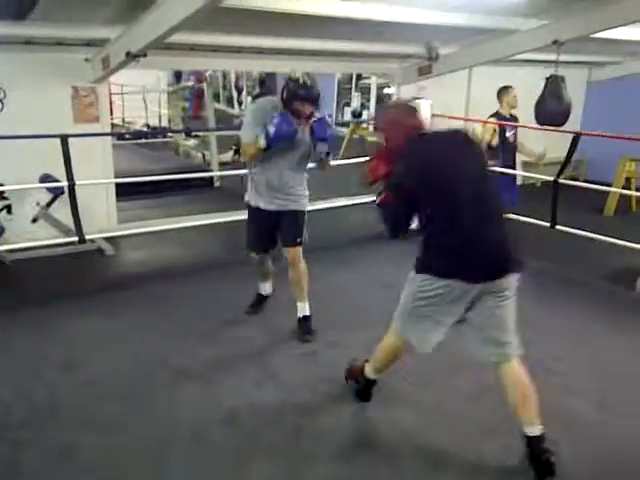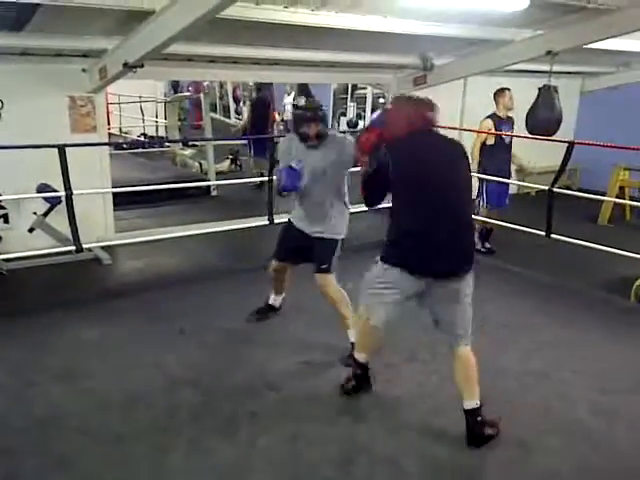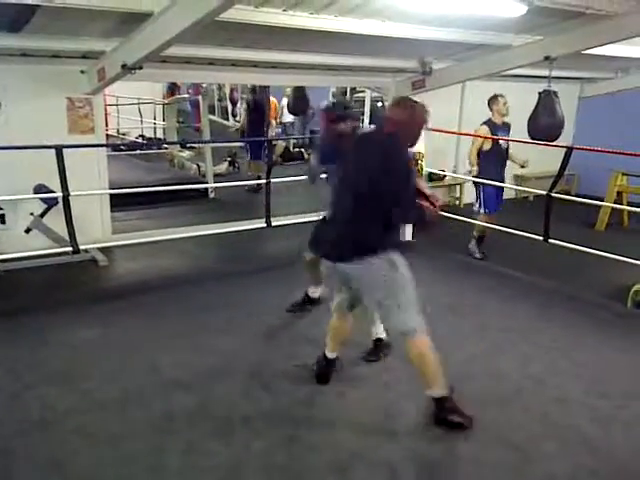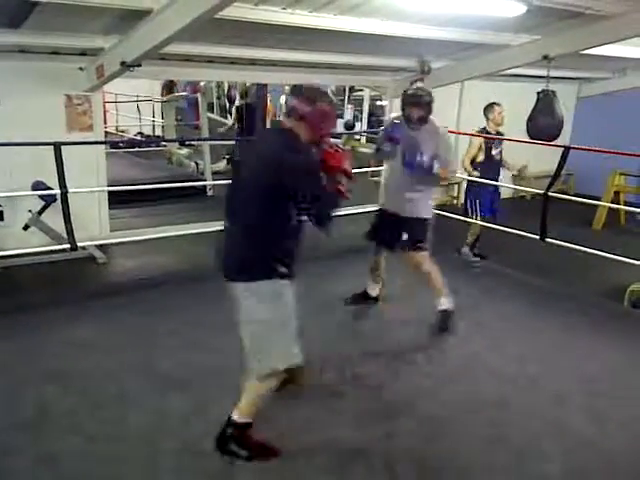
dt=0.5s
person 1, frame 1
left shoulder: (407, 165)
right shoulder: (465, 140)
left wrist: (387, 185)
left hip: (444, 270)
right hip: (500, 266)
left knee: (403, 328)
right knee: (506, 357)
left ankle: (365, 379)
right ankle: (537, 444)
person 1, frame 2
left shoulder: (393, 152)
right shoulder: (456, 149)
left elbow: (371, 198)
left wrist: (367, 159)
left hip: (404, 257)
right hip: (456, 261)
left knee: (369, 306)
right knee: (461, 341)
left ankle: (360, 375)
right ankle: (475, 419)
person 1, frame 3
left shoulder: (360, 143)
right shoulder: (397, 157)
right elbow: (397, 214)
right wrist: (422, 203)
left hip: (333, 244)
right hip: (370, 250)
left knee: (344, 305)
right knee: (412, 328)
left ankle: (326, 362)
right ankle: (442, 402)
person 1, frame 4
left shoulder: (260, 143)
right shoulder: (298, 157)
right elbow: (321, 213)
left wrist: (318, 176)
right wrist: (336, 178)
left hip: (239, 256)
right hip: (263, 266)
left knee: (271, 328)
right knee: (272, 358)
left ankle: (282, 370)
right ankle: (235, 431)
person 2, frame 1
left shoulder: (313, 121)
right shoulder: (260, 108)
left elbow: (322, 164)
right elbow: (247, 154)
left wrist: (324, 144)
right wrist: (270, 136)
left hip: (292, 199)
right hip: (260, 198)
left knee: (293, 256)
right knee: (260, 254)
left ankle: (304, 315)
right ankle: (265, 290)
person 2, frame 2
left shoulder: (341, 144)
right shoulder: (287, 145)
right elbow: (283, 180)
right wrist: (285, 181)
left hip: (329, 225)
right hip: (300, 220)
left knee: (325, 282)
right knee: (278, 266)
left ankle: (357, 339)
right ankle: (274, 302)
person 2, frame 3
right shoulder: (328, 141)
right elbow: (313, 176)
right wrist: (322, 162)
right knee: (311, 257)
left ankle: (380, 337)
right ankle: (314, 294)
person 2, frame 4
left shoulder: (438, 134)
right shoulder: (396, 125)
left elbow: (446, 173)
right elbow: (380, 156)
left wrist: (427, 163)
right wrist: (387, 141)
left hip: (417, 206)
right hip: (391, 202)
left knee: (418, 258)
right knee: (378, 249)
left ankle: (445, 305)
right ankle: (372, 291)
person 3, frame 1
left shoulder: (514, 119)
right shoulder: (493, 121)
right elbow: (482, 146)
left wrist: (535, 155)
right wrist: (487, 164)
left hip: (509, 170)
right hip: (496, 171)
left knee: (510, 203)
person 3, frame 2
left shoulder: (510, 121)
right shoulder: (489, 122)
right elbow: (476, 146)
left wrist: (517, 163)
right wrist: (475, 165)
left hip: (504, 172)
right hip: (489, 172)
left knee: (497, 208)
right knee: (487, 207)
left ankle: (486, 240)
right ankle: (477, 238)
person 3, frame 3
left shoulder: (506, 127)
right shoulder: (485, 128)
right elbow: (473, 152)
left wrist: (518, 161)
right wrist: (474, 167)
left hip: (499, 178)
right hip: (485, 179)
left knee: (491, 213)
right knee: (485, 213)
left ankle: (479, 244)
right ankle: (473, 243)
person 3, frame 4
left shoulder: (500, 135)
right shoulder: (479, 137)
right elbow: (466, 160)
left wrist: (513, 168)
right wrist: (471, 172)
left hip: (493, 184)
right hip: (479, 185)
left knee: (490, 218)
right knee: (480, 218)
left ankle: (473, 245)
right ankle: (466, 248)
